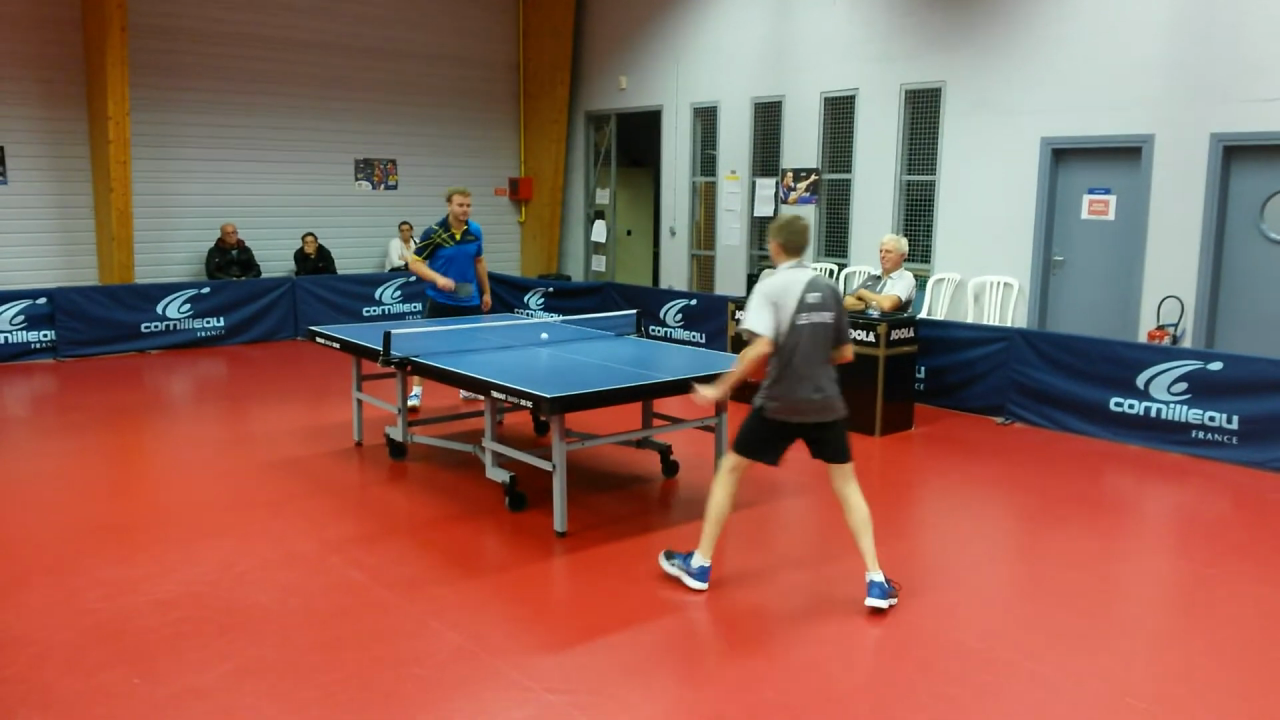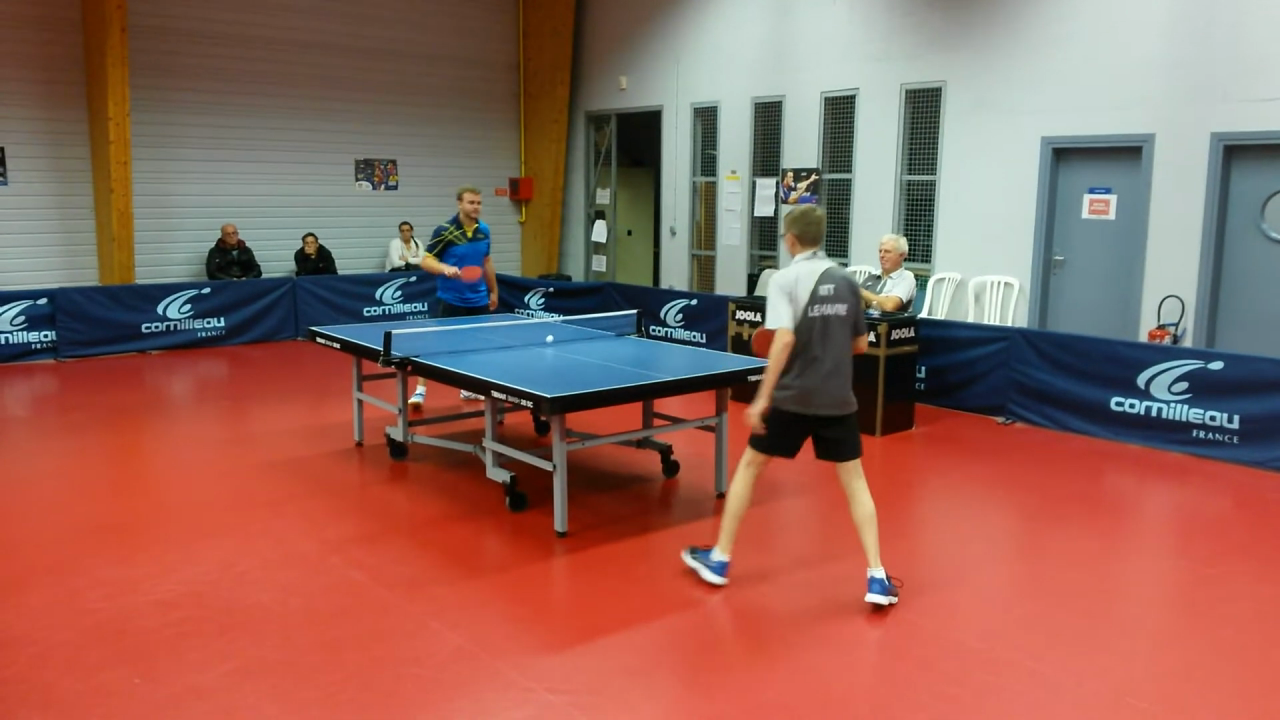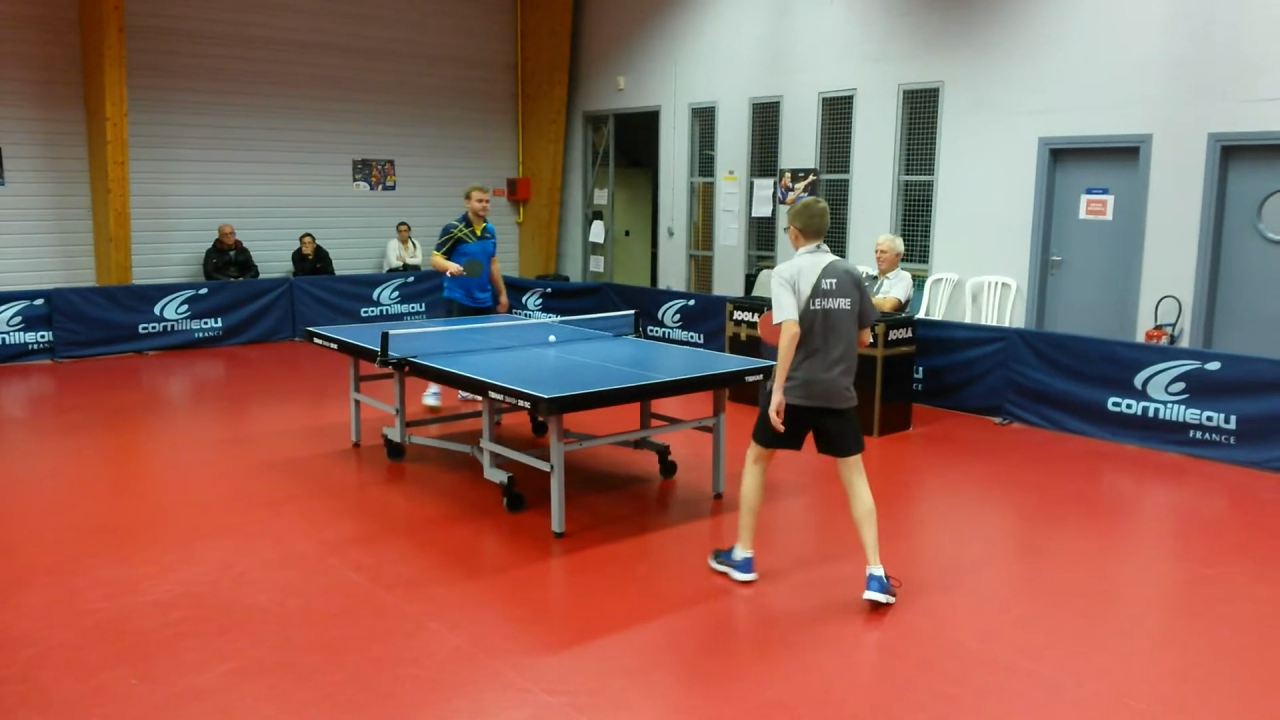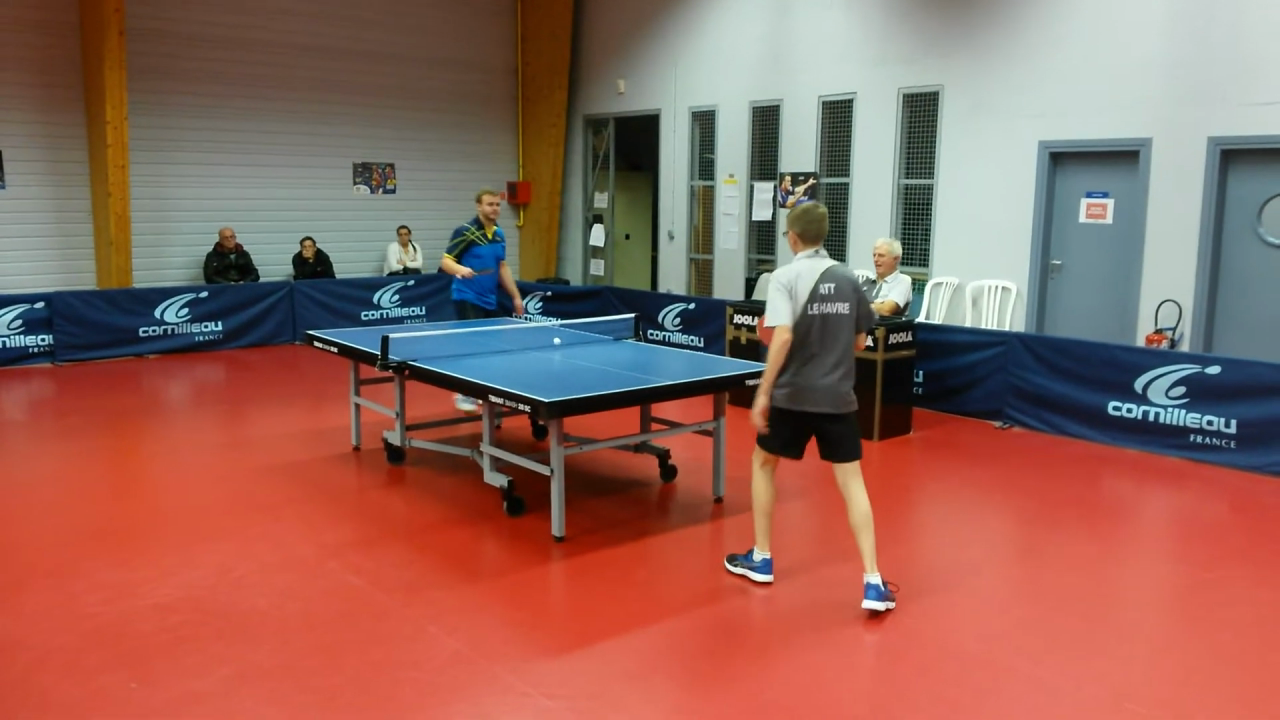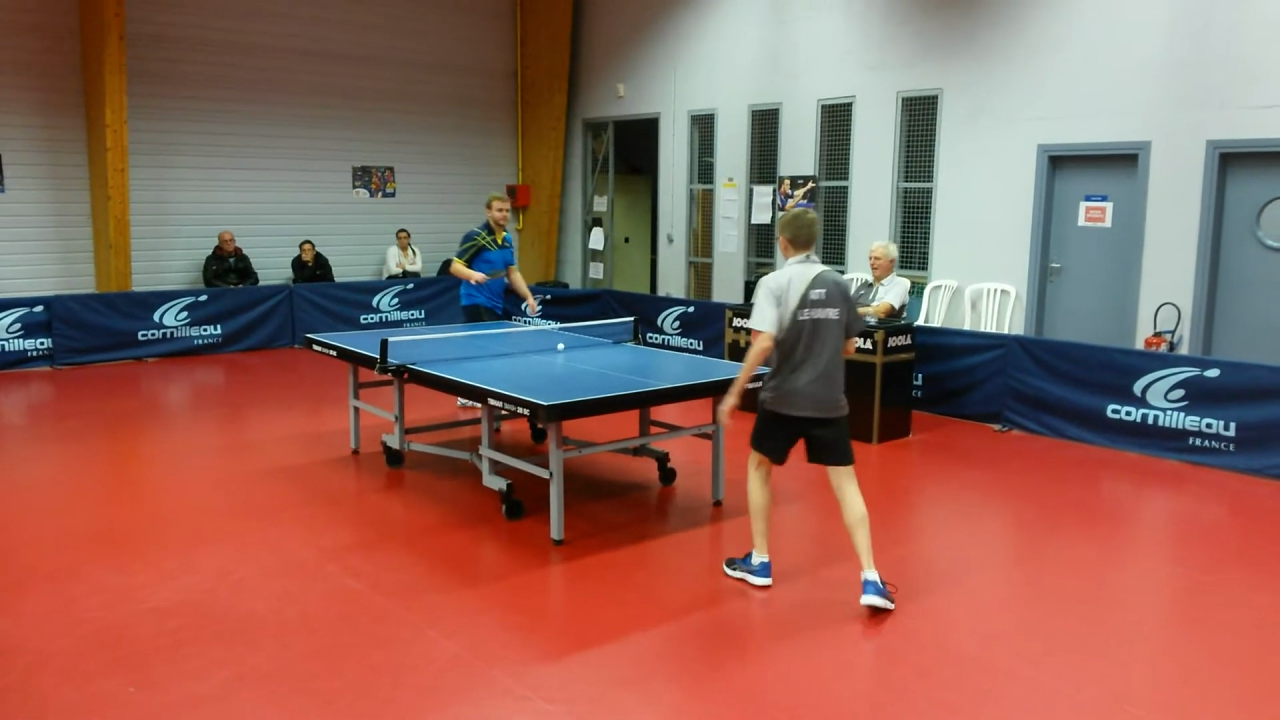
dt=0.1s
person 1, frame 1
left shoulder: (769, 287)
right shoulder: (829, 289)
left elbow: (762, 347)
right elbow: (845, 353)
left wrist: (720, 388)
left hip: (779, 405)
right hip: (826, 406)
left knee: (729, 470)
right knee: (847, 485)
left ankle: (699, 563)
right ankle: (876, 580)
person 1, frame 2
left shoulder: (784, 279)
right shoulder: (846, 280)
left elbow: (785, 340)
right elbow: (861, 344)
left wrist: (762, 397)
left hip: (793, 398)
right hip: (838, 400)
left knee: (749, 466)
right knee: (855, 481)
left ankle: (718, 558)
right ankle: (877, 578)
person 1, frame 3
left shoulder: (787, 272)
right shoulder: (850, 273)
left elbow: (790, 331)
right elbow: (863, 337)
left wrist: (776, 390)
left hip: (796, 392)
right hip: (838, 393)
left knee: (756, 459)
right knee: (854, 477)
left ankle: (743, 556)
right ankle: (875, 575)
person 1, frame 4
left shoulder: (785, 276)
right shoulder: (847, 278)
left elbow: (783, 338)
right elbow: (859, 341)
left wrist: (763, 394)
left hip: (793, 396)
right hip: (838, 398)
left knee: (763, 465)
right knee: (852, 483)
left ankle: (761, 558)
right ankle: (873, 583)
person 1, frame 5
left shoulder: (774, 282)
right shoulder: (838, 283)
left elbow: (764, 343)
right elbow: (847, 346)
left wrist: (734, 391)
left hip: (784, 400)
right hip: (829, 402)
left knee: (758, 469)
right knee: (845, 484)
left ankle: (758, 561)
right ankle: (871, 582)
person 2, frame 1
left shoulder: (475, 231)
right shoulder: (433, 233)
right elbow: (414, 264)
left wrist: (486, 292)
right wrist: (437, 279)
left hip: (470, 300)
right hip: (441, 300)
right ankle: (416, 392)
person 2, frame 2
left shoulder: (483, 230)
right shoulder: (444, 231)
right elbow: (426, 261)
left wrist: (493, 290)
right wrist: (445, 268)
left hip: (478, 300)
right hip: (451, 300)
left ankle: (469, 388)
right ankle: (420, 390)
person 2, frame 3
left shoulder: (489, 230)
right shoulder: (454, 229)
right elbow: (435, 259)
left wrist: (502, 292)
right wrist: (450, 266)
left hip: (484, 300)
right hip: (458, 297)
left ankle: (468, 389)
right ankle: (433, 390)
person 2, frame 4
left shoulder: (499, 234)
right shoulder: (465, 231)
left elbow: (502, 268)
right elbow: (445, 262)
left wrist: (516, 296)
right wrist: (460, 269)
left hip: (489, 301)
right hip: (468, 298)
right ankle: (462, 393)
person 2, frame 5
left shoulder: (507, 240)
right shoulder: (475, 236)
left elbow: (513, 273)
right elbow: (455, 267)
left wrist: (528, 297)
right wrist: (472, 274)
left hip: (493, 304)
right hip: (476, 302)
